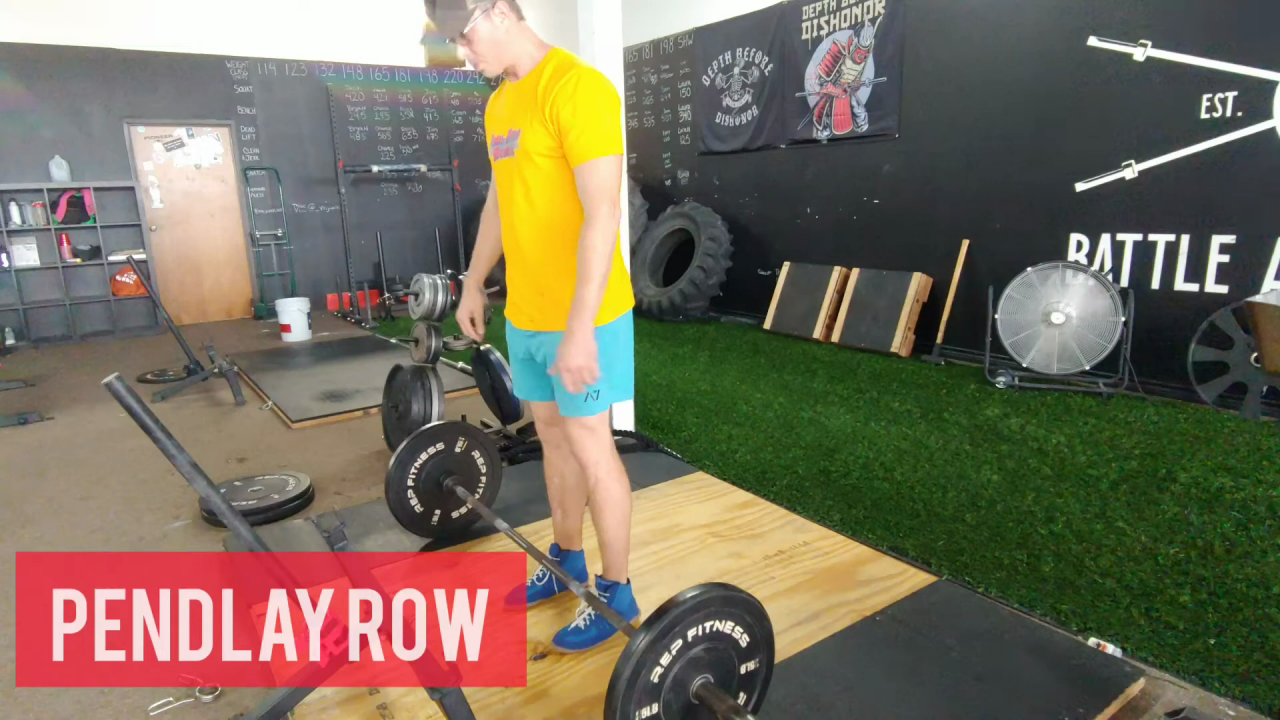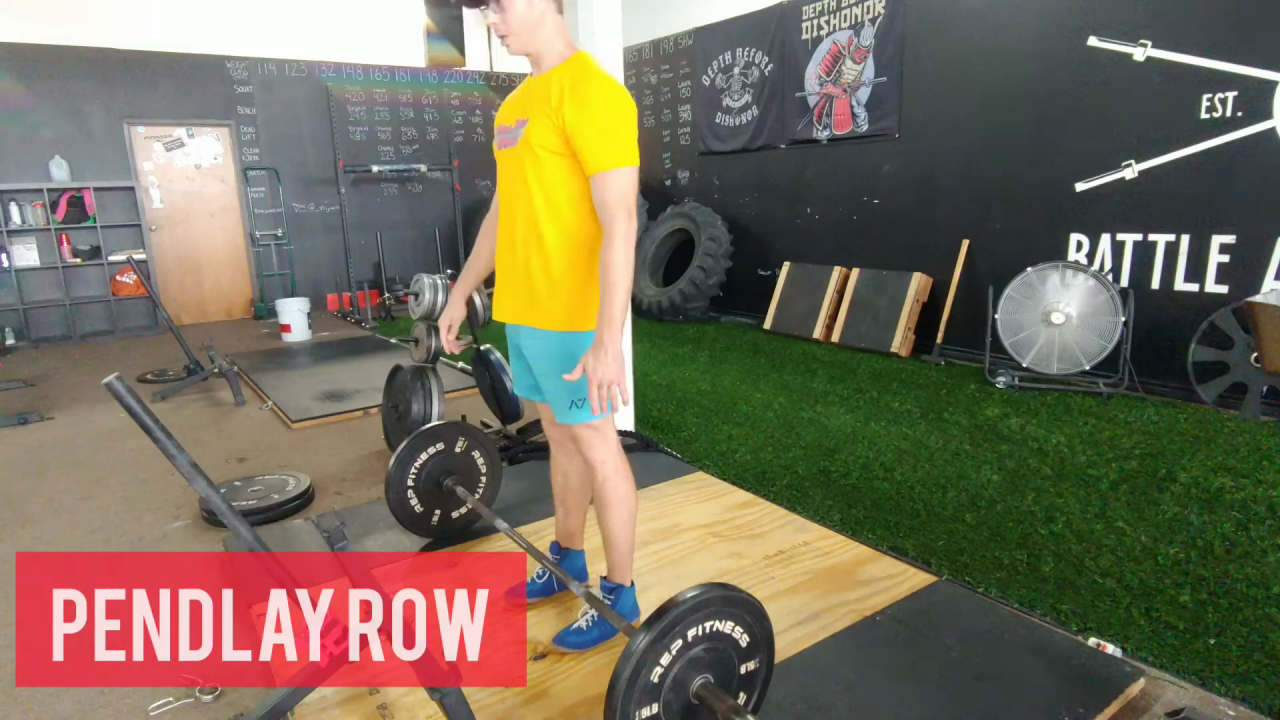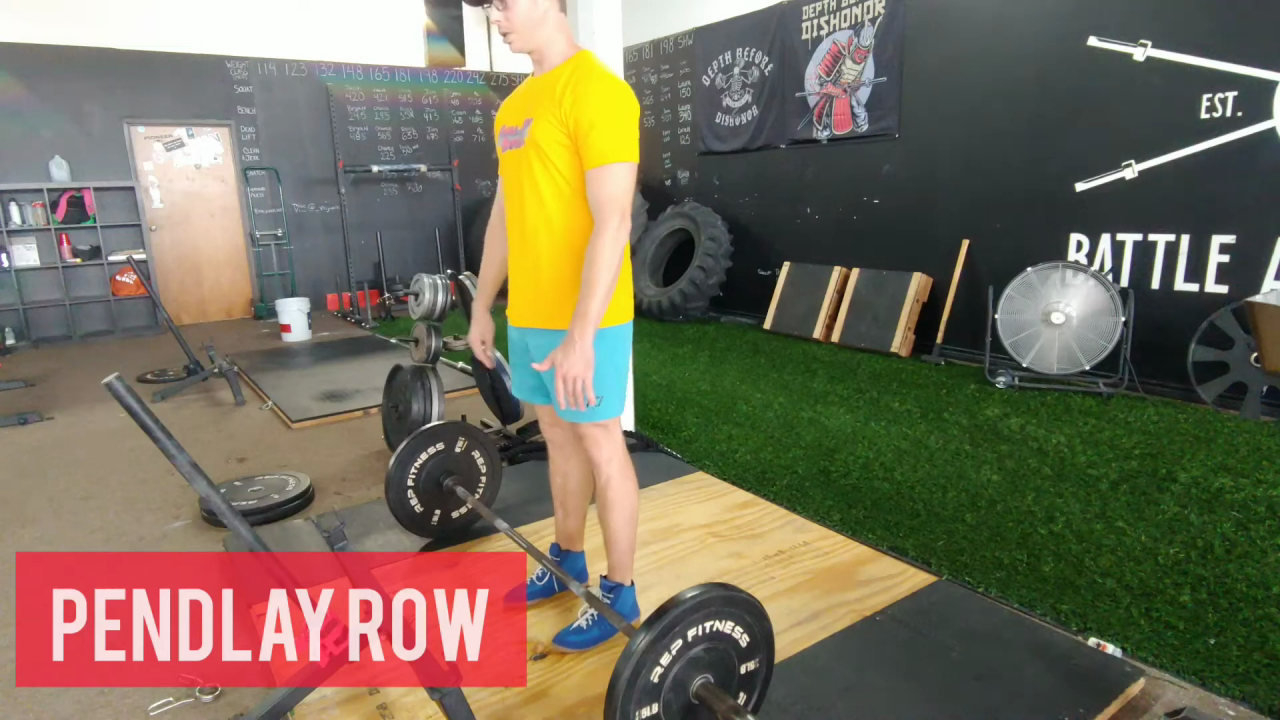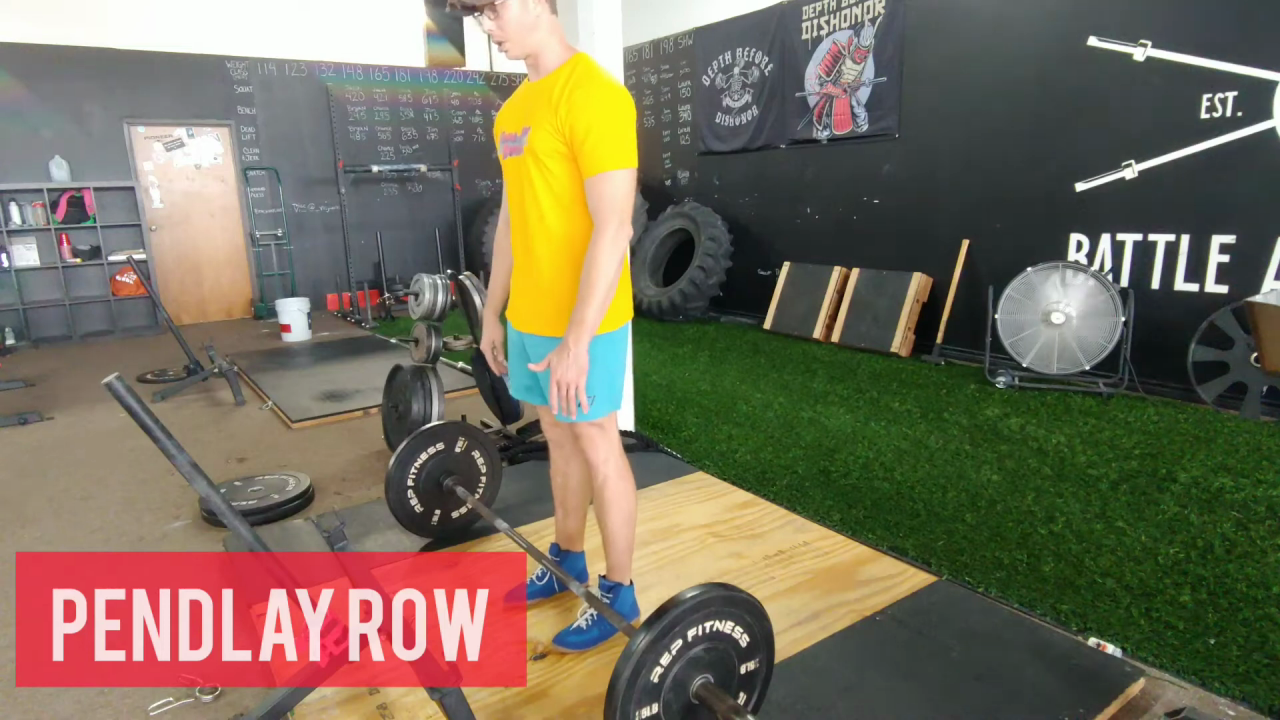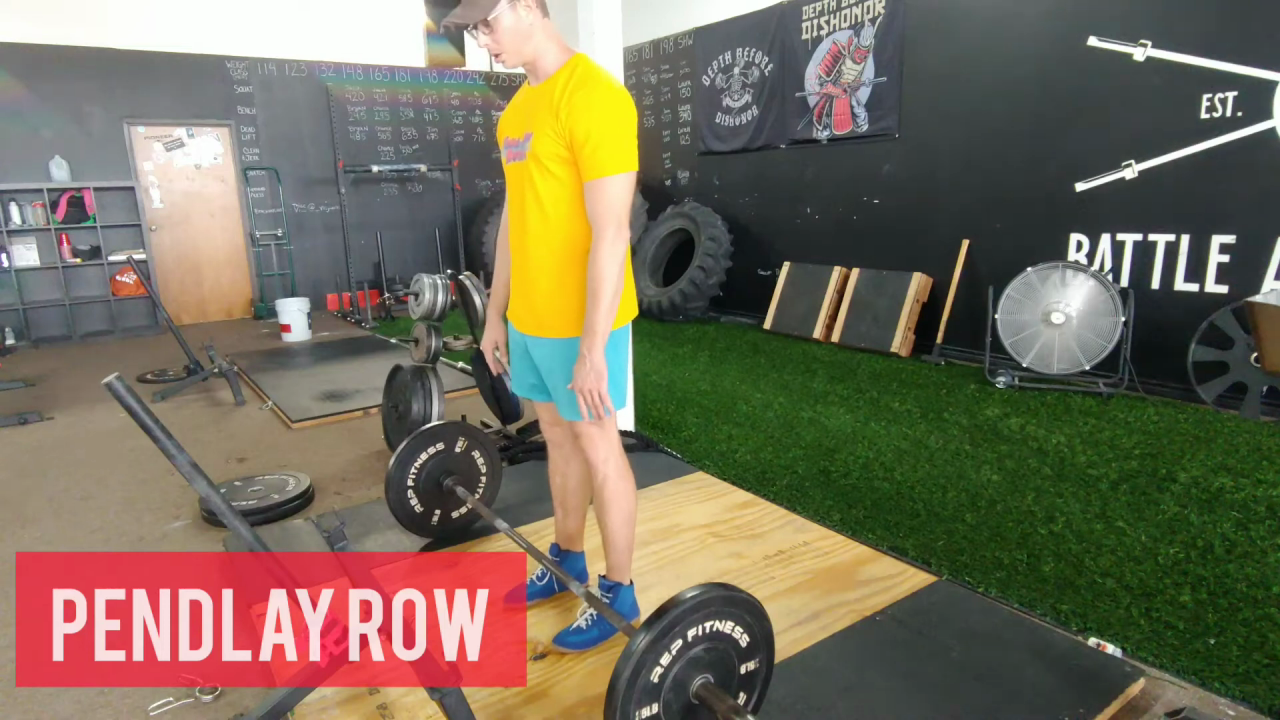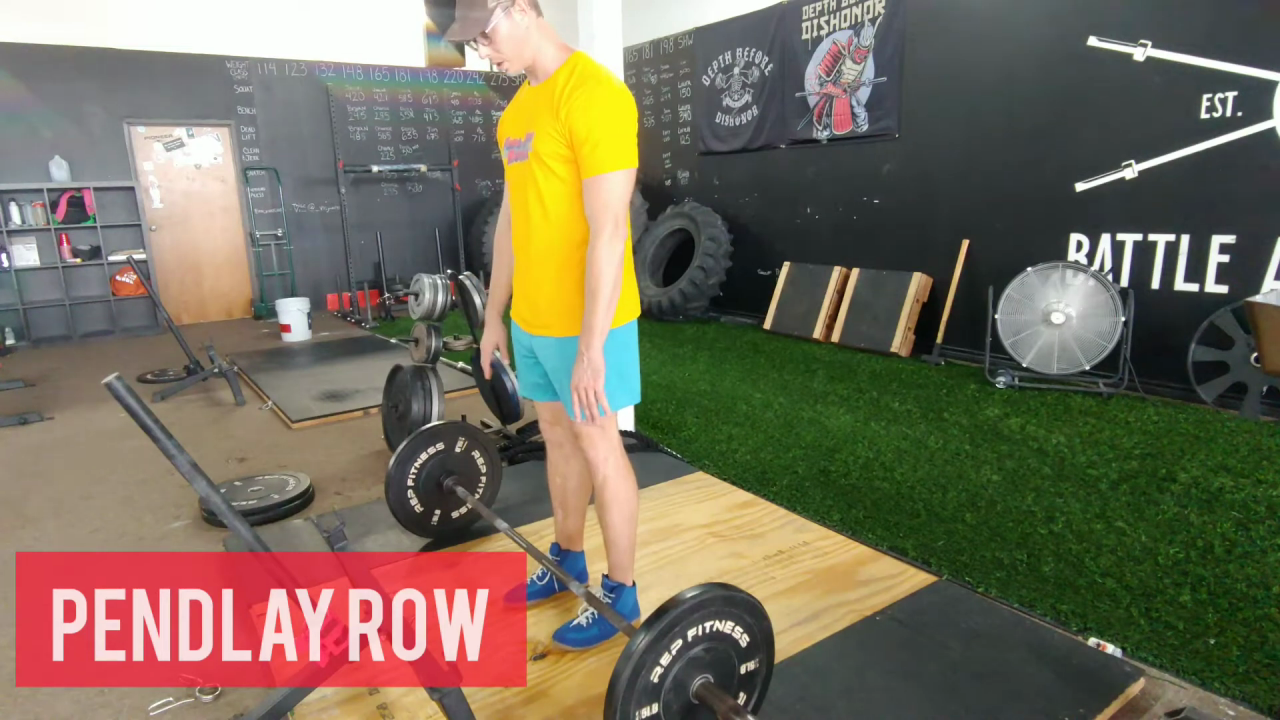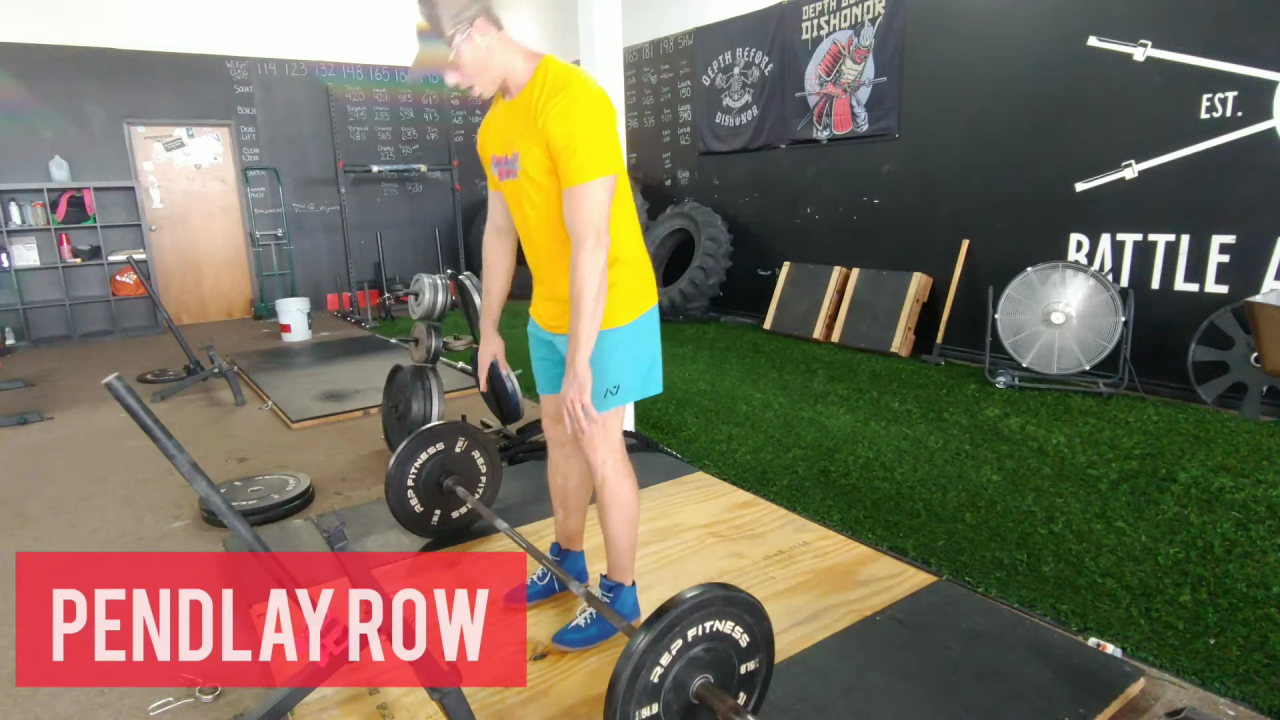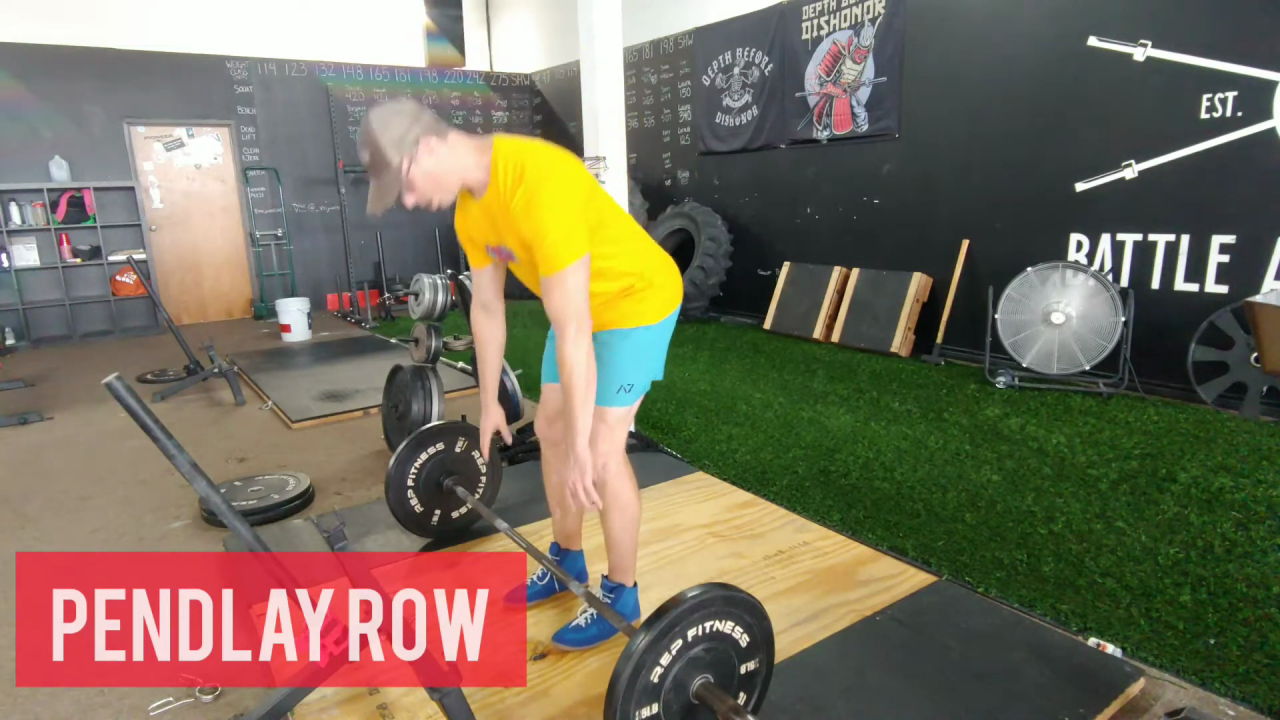
dt=0.3s
person 1, frame 1
left shoulder: (578, 89)
right shoulder: (500, 103)
left elbow: (602, 216)
left wrist: (580, 329)
right wrist: (474, 282)
left hip: (582, 313)
right hip: (527, 311)
left knee: (588, 441)
right knee: (553, 434)
left ankle: (616, 591)
right ankle: (567, 559)
person 1, frame 2
left shoulder: (593, 94)
right shoulder: (520, 100)
left elbow: (619, 226)
left wrist: (608, 341)
right wrist: (462, 292)
left hip: (574, 316)
right hip: (526, 309)
left knee: (594, 444)
right knee: (560, 436)
left ankle: (619, 593)
right ankle: (567, 559)
person 1, frame 3
left shoulder: (597, 91)
right shoulder: (516, 103)
left elbow: (612, 224)
left wrist: (580, 335)
right wrist: (480, 307)
left hip: (582, 317)
right hip: (529, 311)
left knee: (598, 443)
right knee: (558, 435)
left ankle: (619, 594)
right ankle: (568, 560)
person 1, frame 4
left shoulder: (594, 95)
right shoulder: (515, 106)
left elbow: (612, 229)
left wrist: (577, 341)
right wrist: (493, 312)
left hip: (581, 318)
right hip: (530, 314)
left knee: (595, 443)
right knee: (559, 437)
left ankle: (619, 593)
right ankle: (567, 560)
person 1, frame 5
left shoulder: (595, 98)
right shoulder: (519, 107)
left elbow: (611, 235)
left wrist: (593, 348)
right wrist: (495, 314)
left hip: (580, 321)
right hip: (531, 316)
left knee: (596, 446)
right knee: (559, 438)
left ankle: (618, 593)
right ankle: (568, 560)
person 1, frame 6
left shoulder: (595, 96)
right shoulder: (517, 109)
left elbow: (606, 232)
left wrist: (592, 346)
right wrist: (494, 315)
left hip: (587, 320)
right hip: (534, 316)
left knee: (597, 447)
right knee: (558, 436)
left ankle: (620, 594)
right ankle: (567, 561)
person 1, frame 7
left shoulder: (572, 102)
right shoulder: (495, 124)
left elbow: (591, 244)
right elbow: (499, 231)
left wrist: (580, 361)
right wrist: (489, 327)
left hip: (606, 310)
right hip: (550, 310)
left knee: (598, 444)
right knee: (559, 434)
left ankle: (620, 595)
right ankle: (567, 559)
person 1, frame 8
left shoulder: (539, 189)
right shoulder: (469, 206)
left elbow: (572, 330)
right elbow: (486, 306)
left wrist: (580, 448)
right wrist: (489, 400)
left hip: (637, 301)
right hip: (587, 307)
left knee: (601, 448)
right knee: (549, 428)
left ankle: (620, 596)
right ankle: (567, 562)
